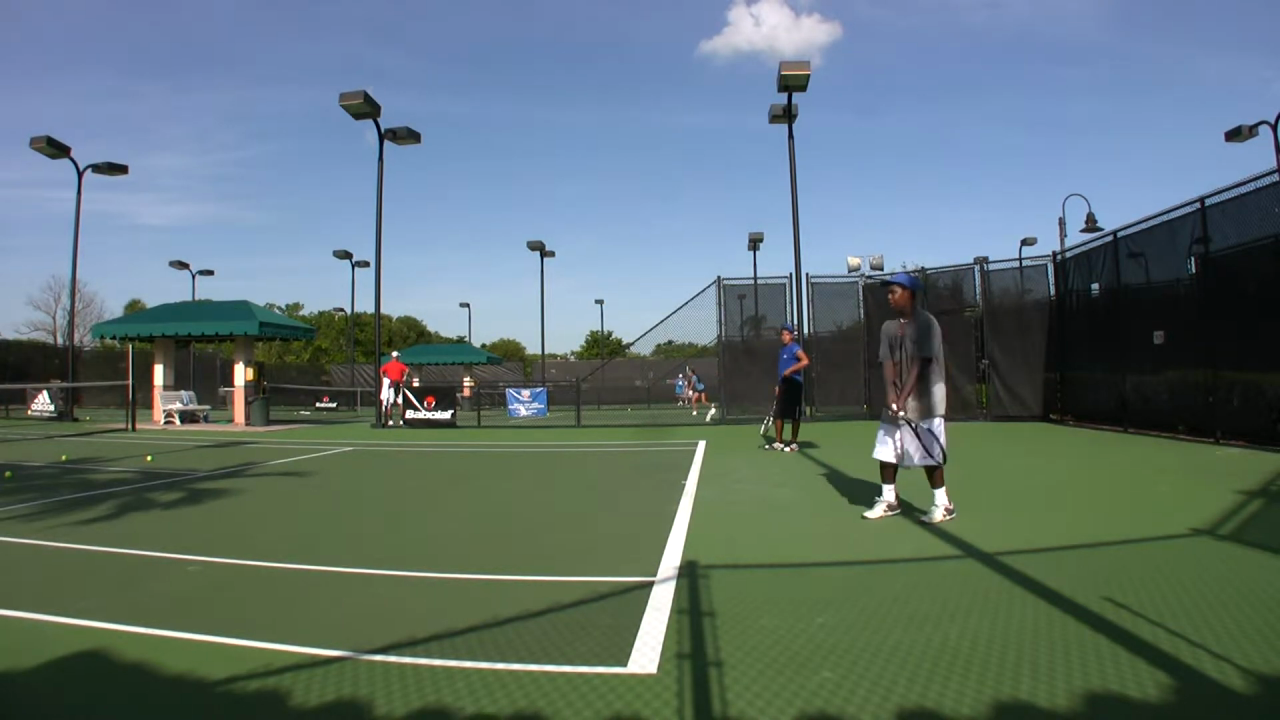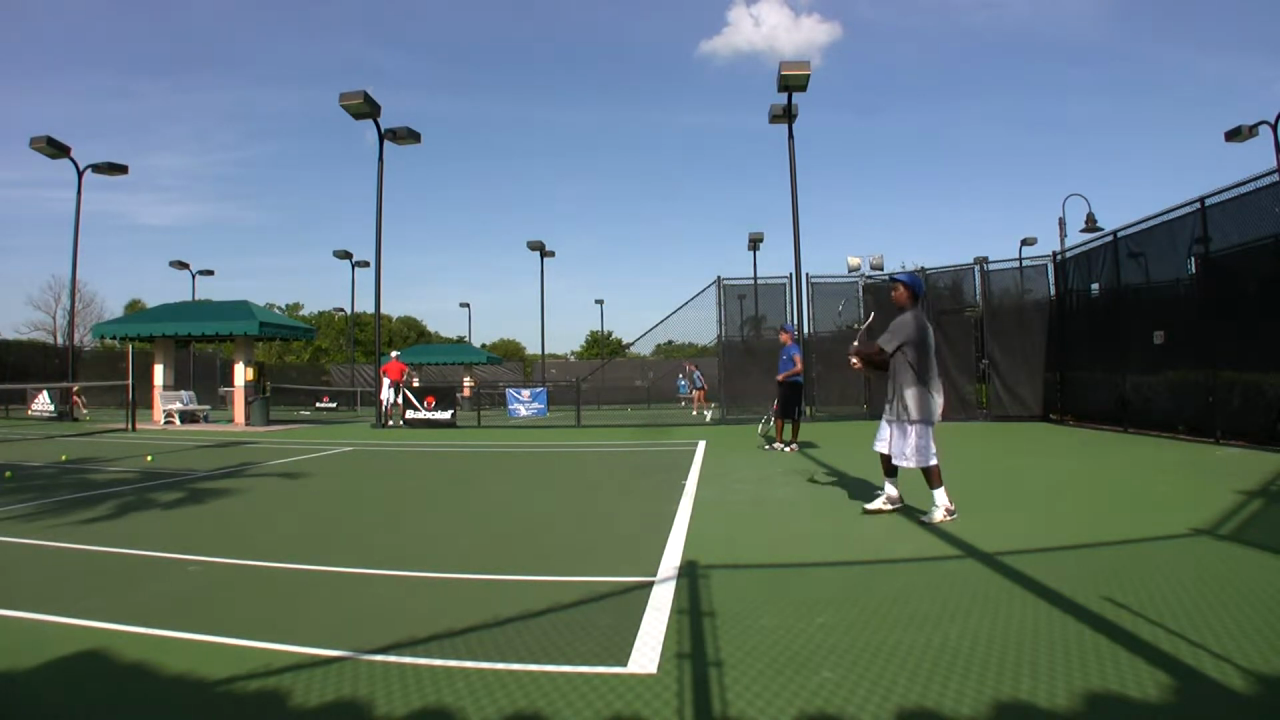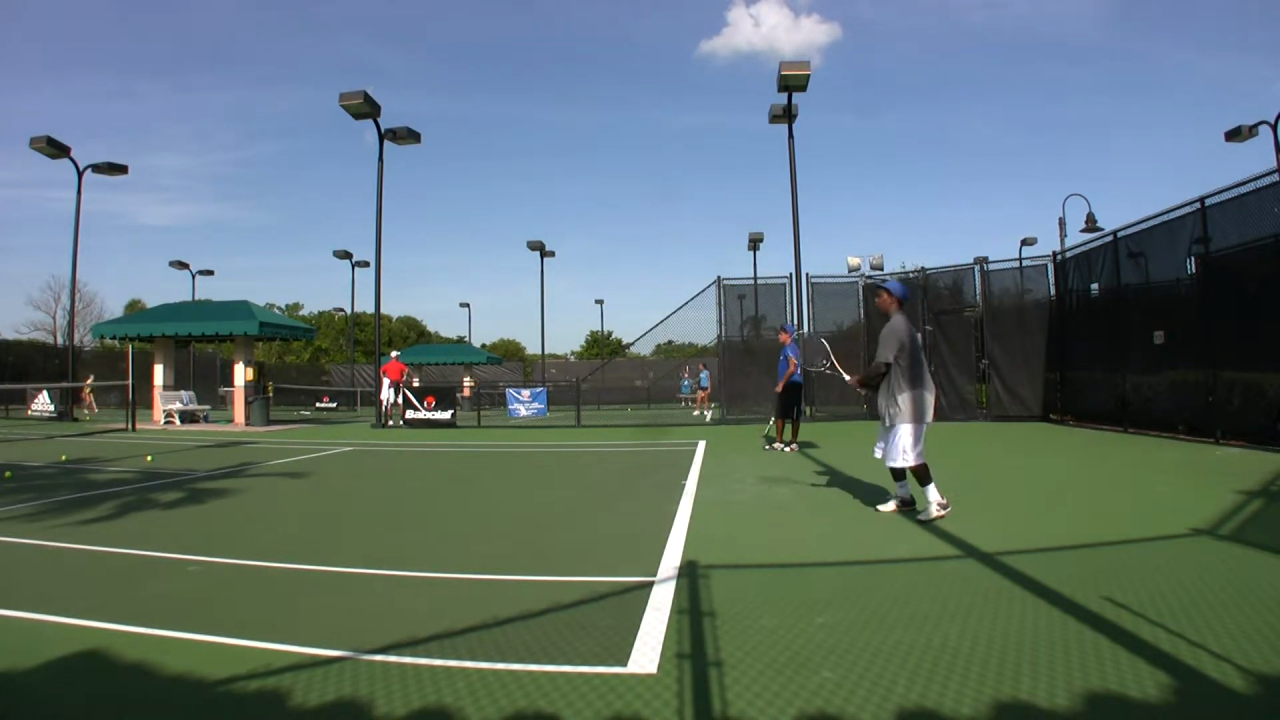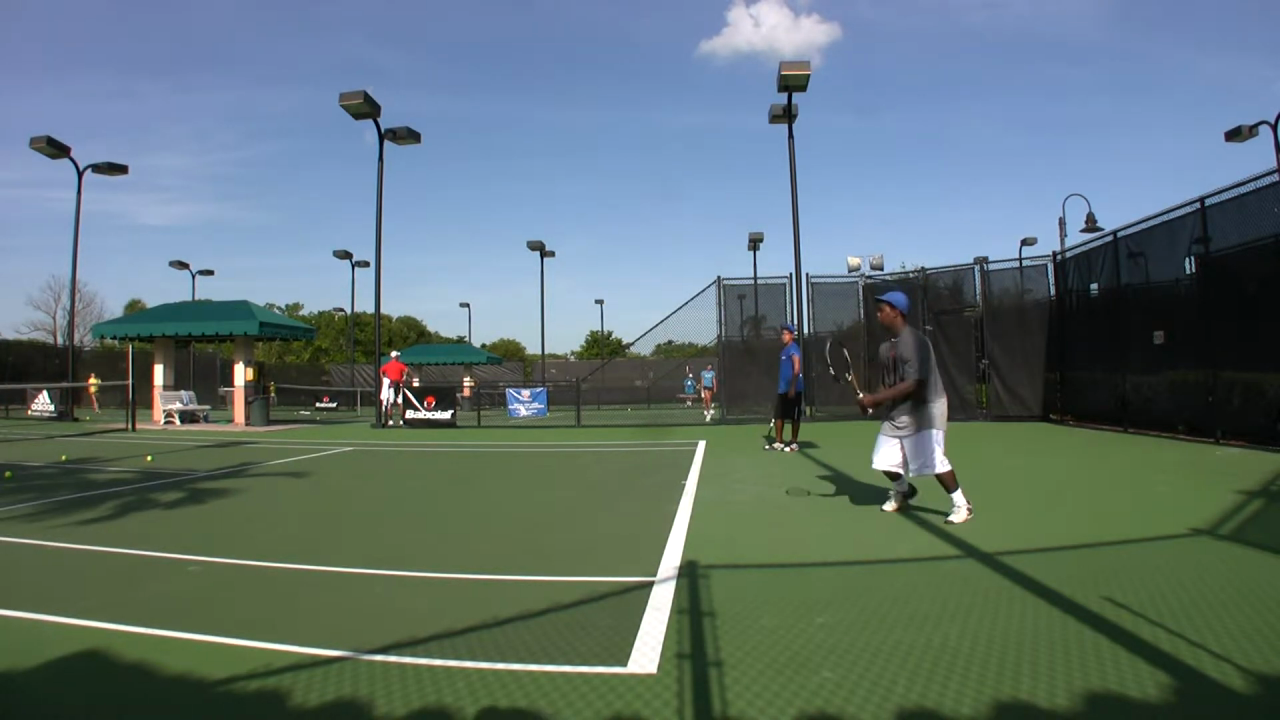
dt=0.4s
person 1, frame 1
left shoulder: (925, 322)
right shoulder: (888, 328)
left elbow: (920, 364)
right elbow: (888, 364)
left wrist: (904, 396)
right wrist: (891, 395)
left hip: (924, 398)
right hip: (896, 399)
left knee: (928, 452)
right knee: (886, 450)
left ankle: (943, 505)
right ankle: (889, 501)
person 1, frame 2
left shoulder: (905, 322)
right shoulder: (913, 321)
left elbow: (876, 351)
right elbow: (891, 359)
left wrist: (856, 351)
right wrist: (865, 361)
left hip: (917, 397)
right hip: (900, 397)
left knee: (920, 453)
right knee: (885, 445)
left ankle: (943, 506)
right ankle: (891, 495)
person 1, frame 3
left shoulder: (894, 328)
right shoulder: (898, 326)
left elbow: (880, 368)
left wrist: (859, 380)
right wrist: (868, 383)
left hip: (911, 400)
right hip: (897, 400)
left knee: (908, 454)
right knee: (890, 452)
left ankle: (936, 501)
right ankle: (904, 496)
person 1, frame 4
left shoulder: (915, 341)
right shoulder: (886, 347)
left elbow: (912, 384)
right elbow: (887, 381)
left wrist: (877, 398)
right wrist: (872, 399)
left hip: (927, 408)
right hip: (898, 412)
left knee: (934, 460)
right knee: (883, 459)
left ankle: (962, 504)
right ankle: (903, 489)
